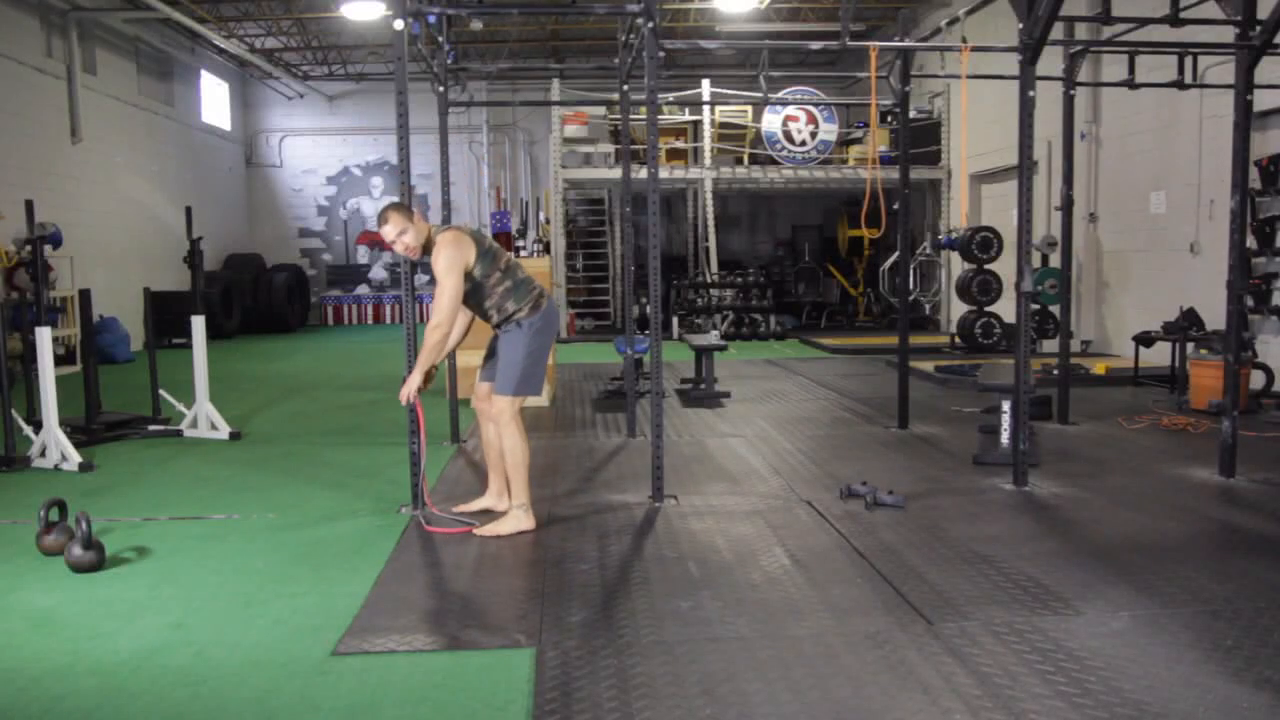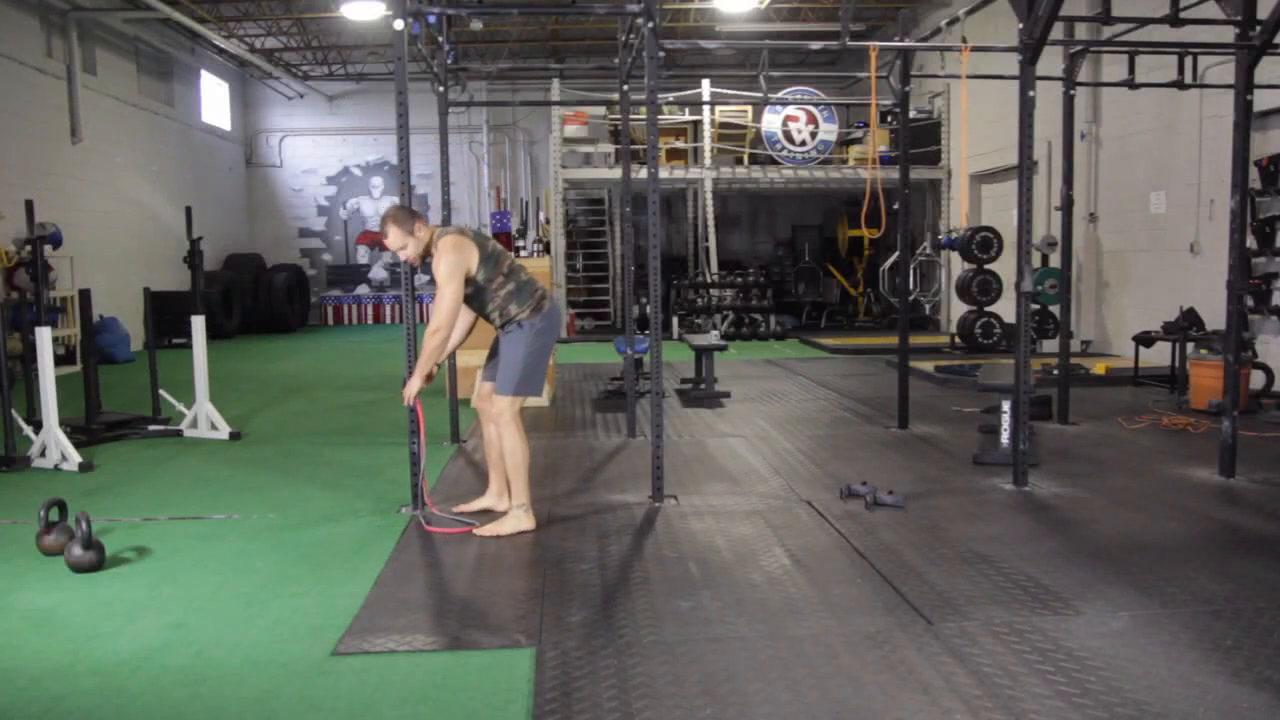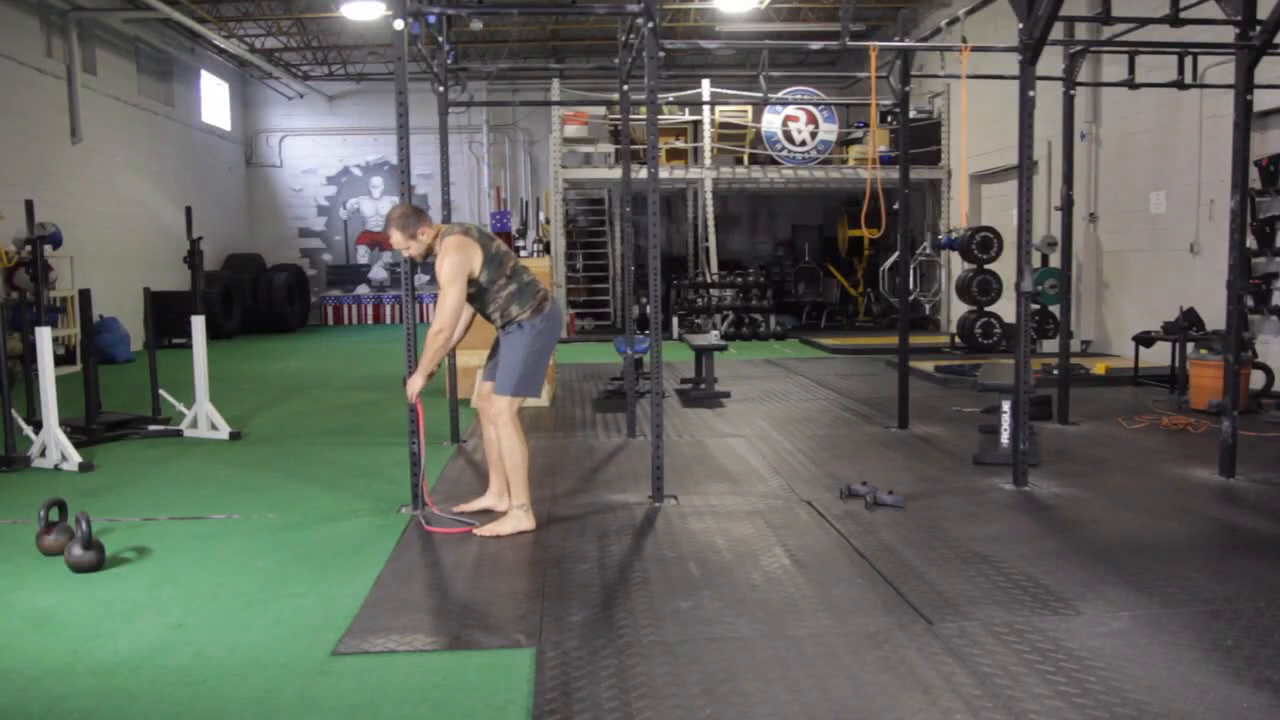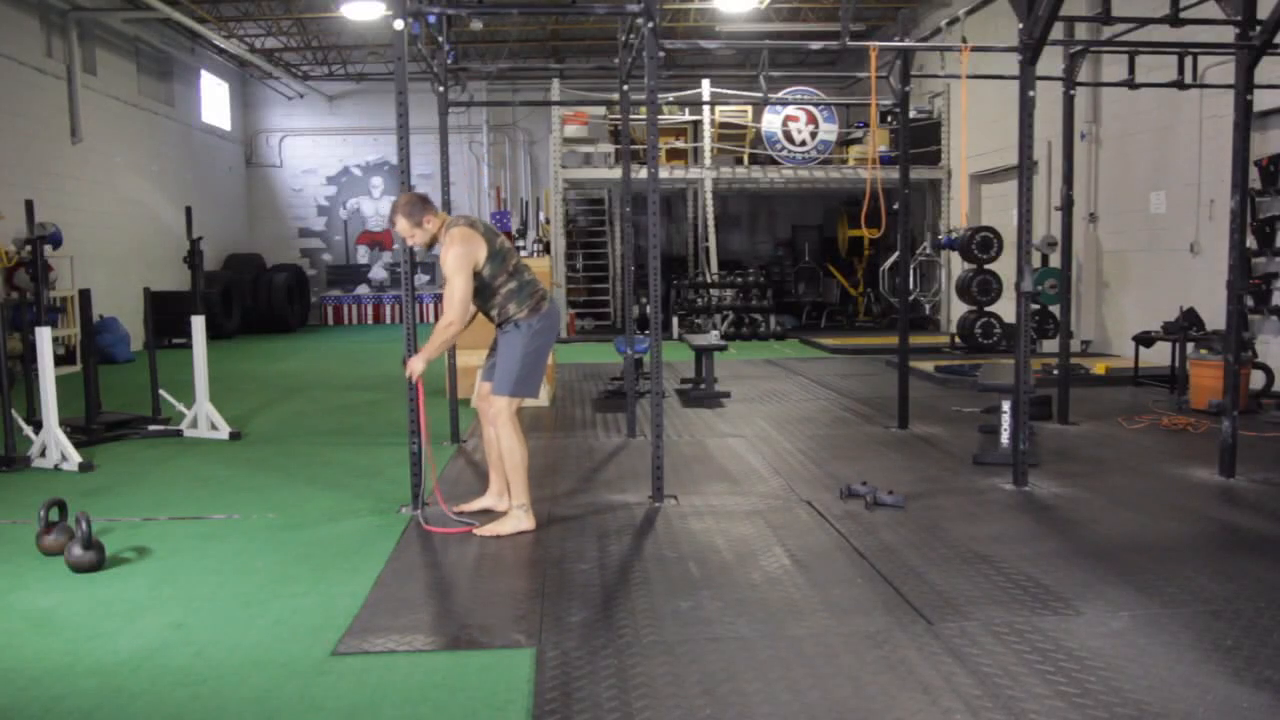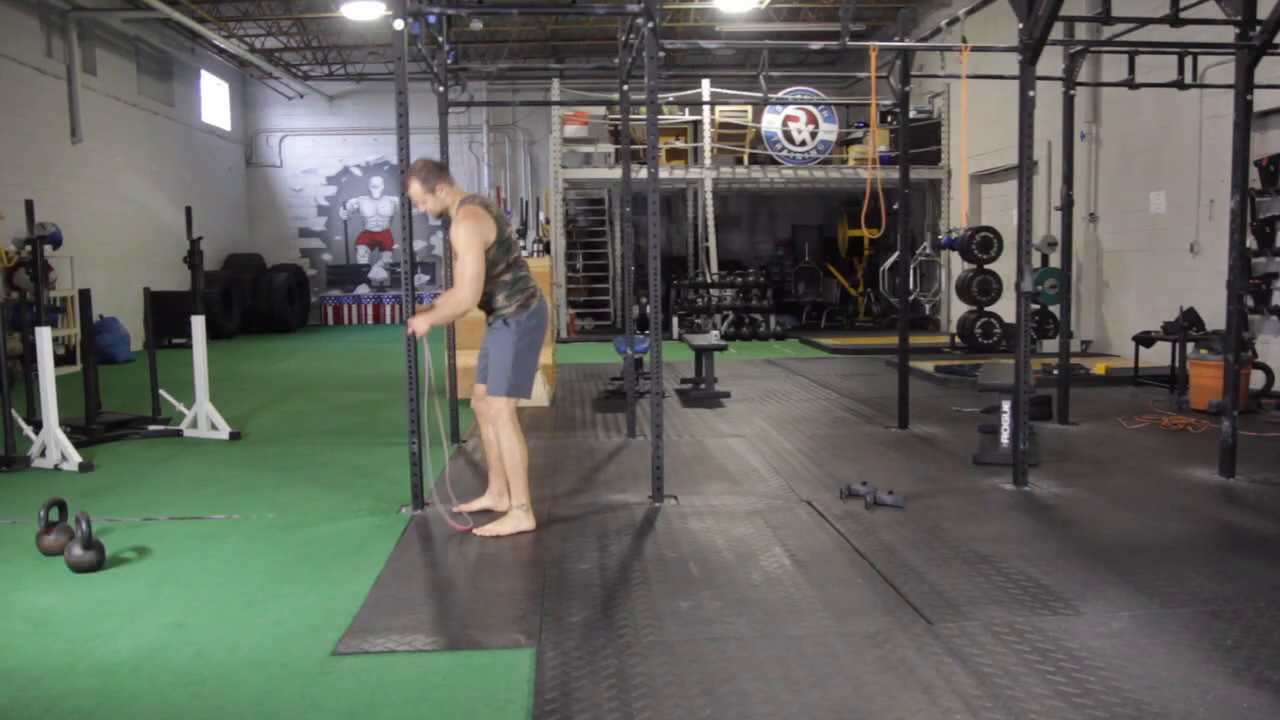
dt=0.2s
person 1, frame 1
left shoulder: (446, 248)
right shoulder: (447, 245)
left elbow: (440, 324)
right elbow: (461, 316)
left wrist: (417, 372)
right wrist: (432, 364)
left hip: (530, 319)
right hip: (515, 322)
left knee: (504, 411)
right knee: (484, 403)
left ankle: (522, 512)
right ankle: (497, 494)
person 1, frame 2
left shoulder: (448, 253)
right shoulder: (452, 242)
left elbow: (439, 327)
right elbow: (465, 313)
left wrist: (418, 375)
right wrist: (435, 362)
left hip: (533, 321)
right hip: (519, 322)
left knee: (504, 411)
right knee: (485, 404)
left ankle: (521, 513)
right ankle: (498, 494)
person 1, frame 3
left shoulder: (451, 254)
right shoulder: (456, 238)
left elbow: (443, 329)
right elbow: (465, 310)
left wrist: (420, 374)
right wrist: (435, 363)
left hip: (533, 322)
right hip: (519, 322)
left knee: (502, 411)
right knee: (485, 403)
left ankle: (522, 513)
right ankle: (498, 494)
person 1, frame 4
left shoulder: (455, 246)
right shoulder: (462, 230)
left elbow: (454, 321)
right elbow: (467, 302)
left wrist: (423, 357)
right wrist: (433, 347)
left hip: (530, 322)
right hip: (517, 321)
left knee: (501, 411)
right knee: (485, 402)
left ankle: (521, 512)
right ankle: (497, 494)
person 1, frame 5
left shoulder: (466, 221)
right shoulder: (474, 209)
left elbow: (467, 297)
left wrist: (429, 320)
right wrist: (436, 306)
left hip: (517, 319)
right hip: (507, 317)
left knee: (500, 411)
right knee: (483, 402)
left ankle: (521, 512)
right ankle: (498, 493)
